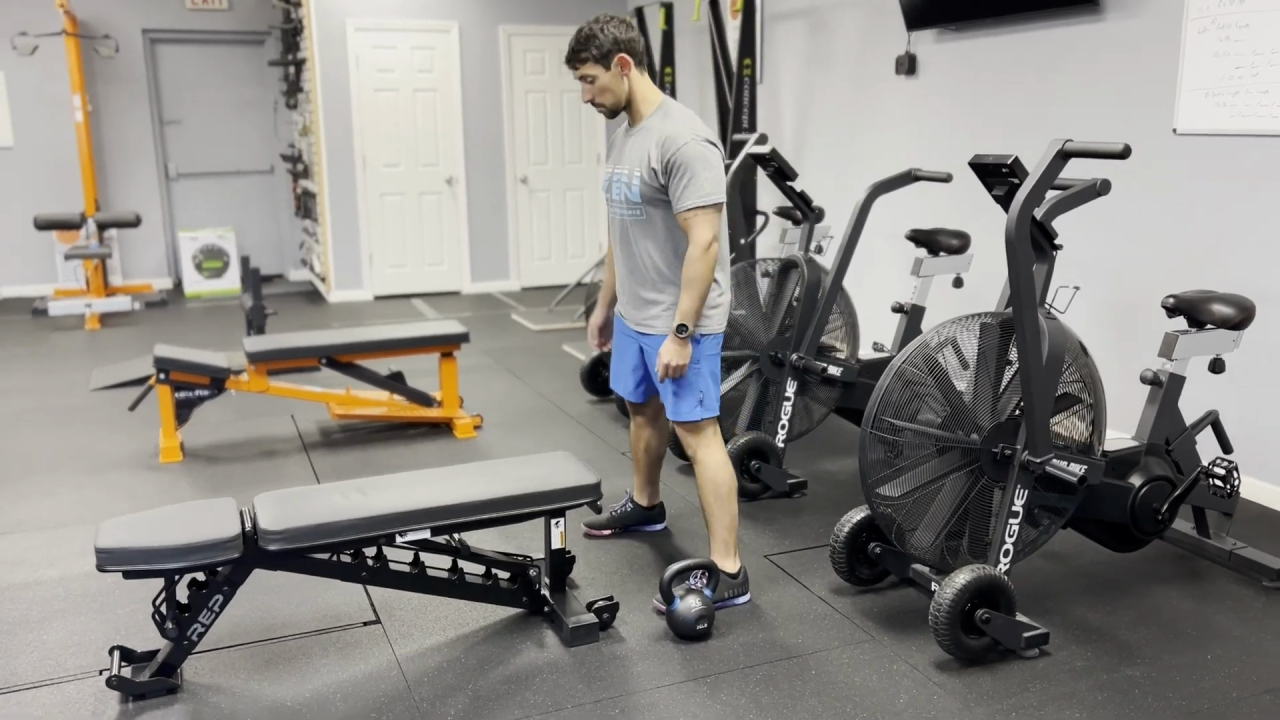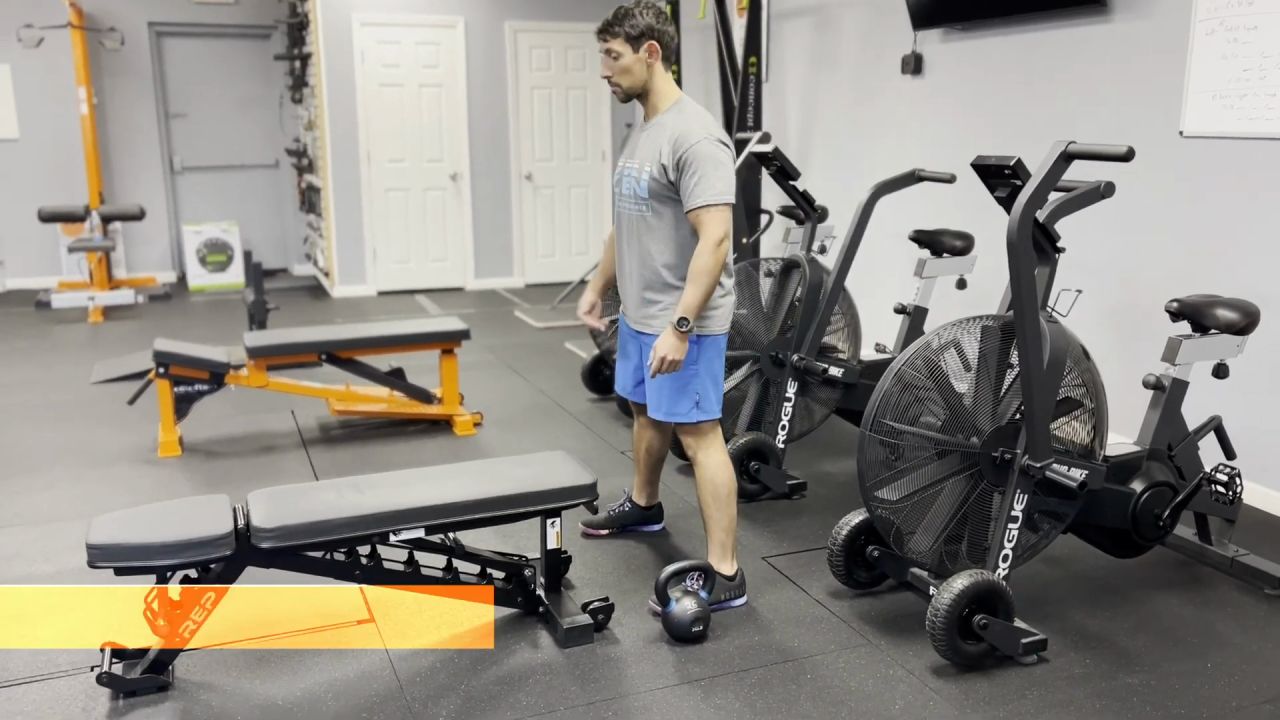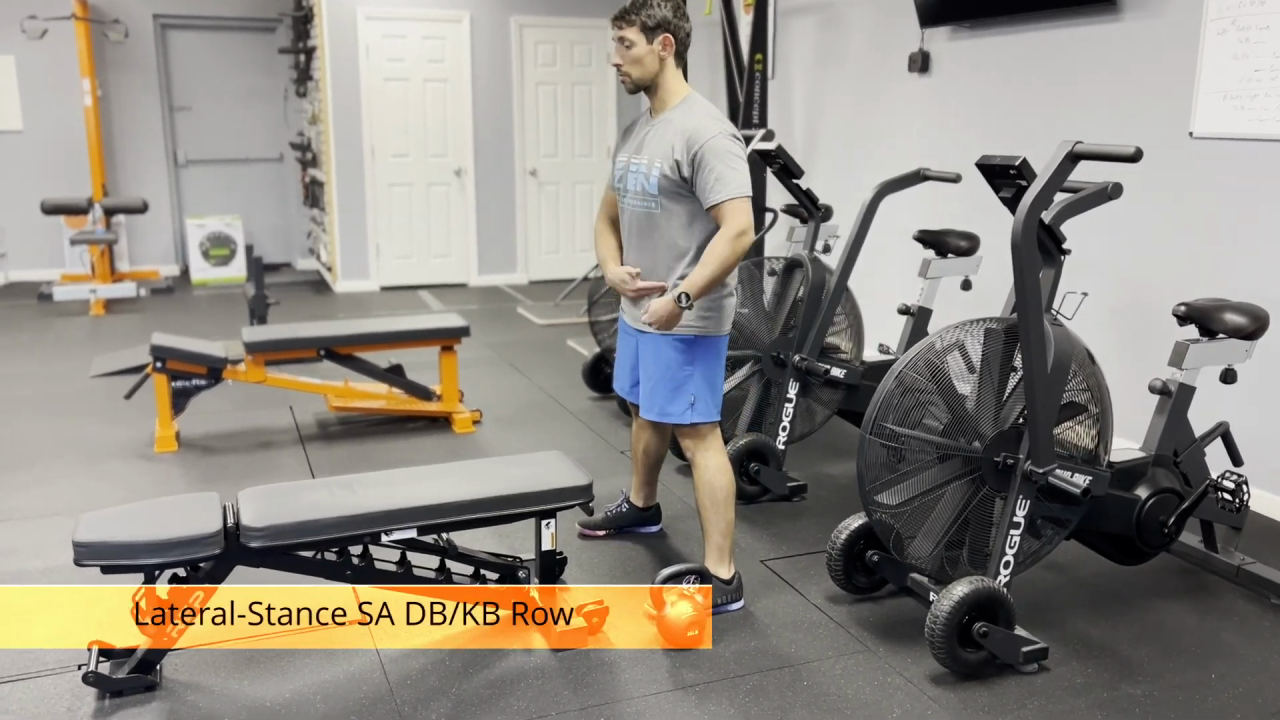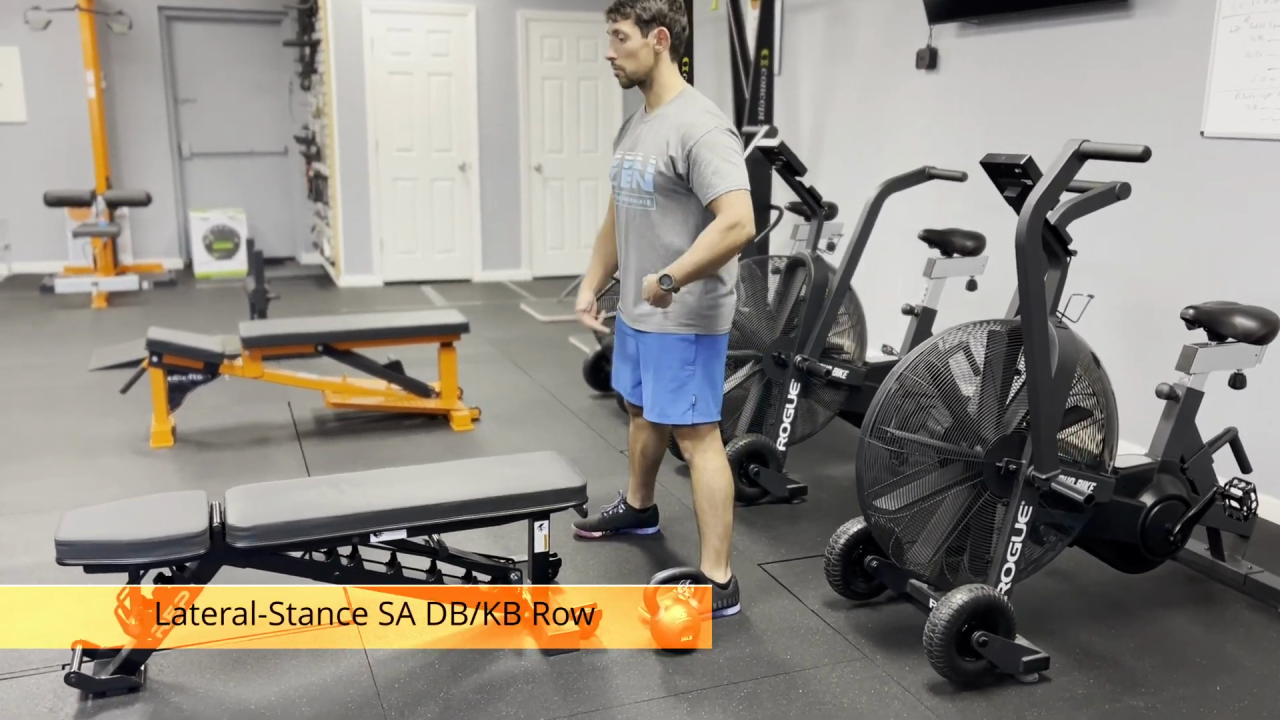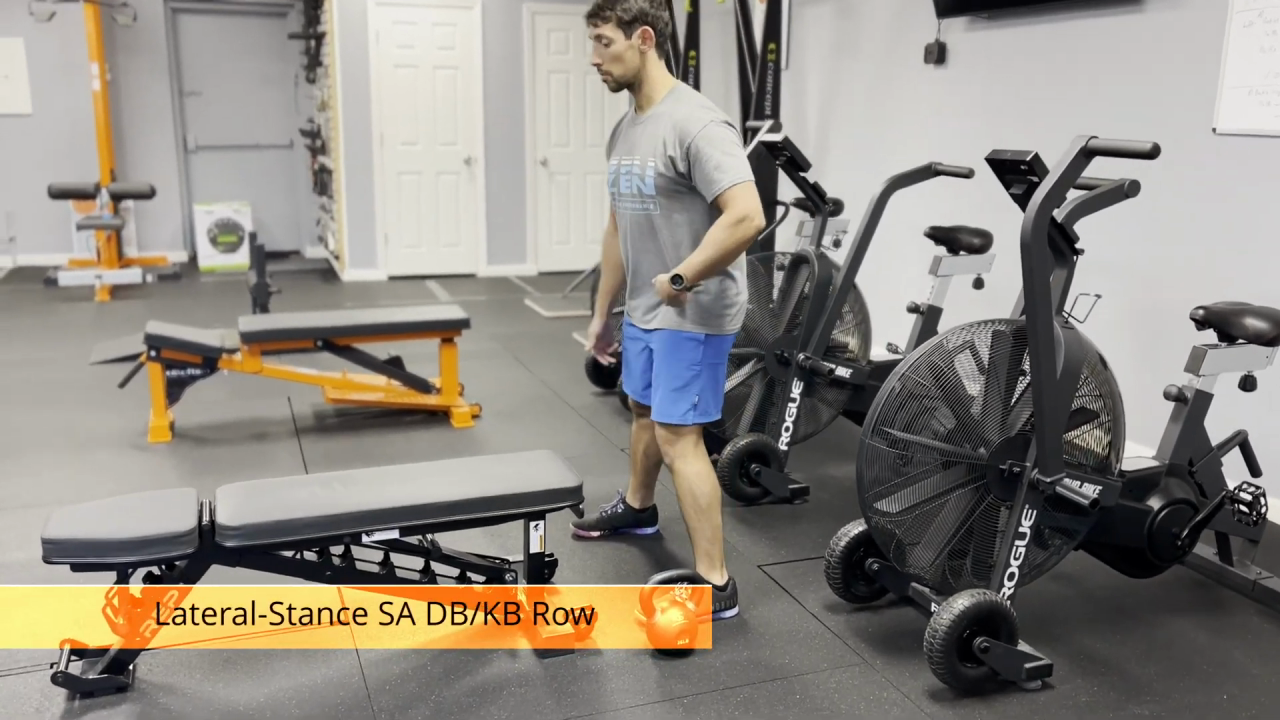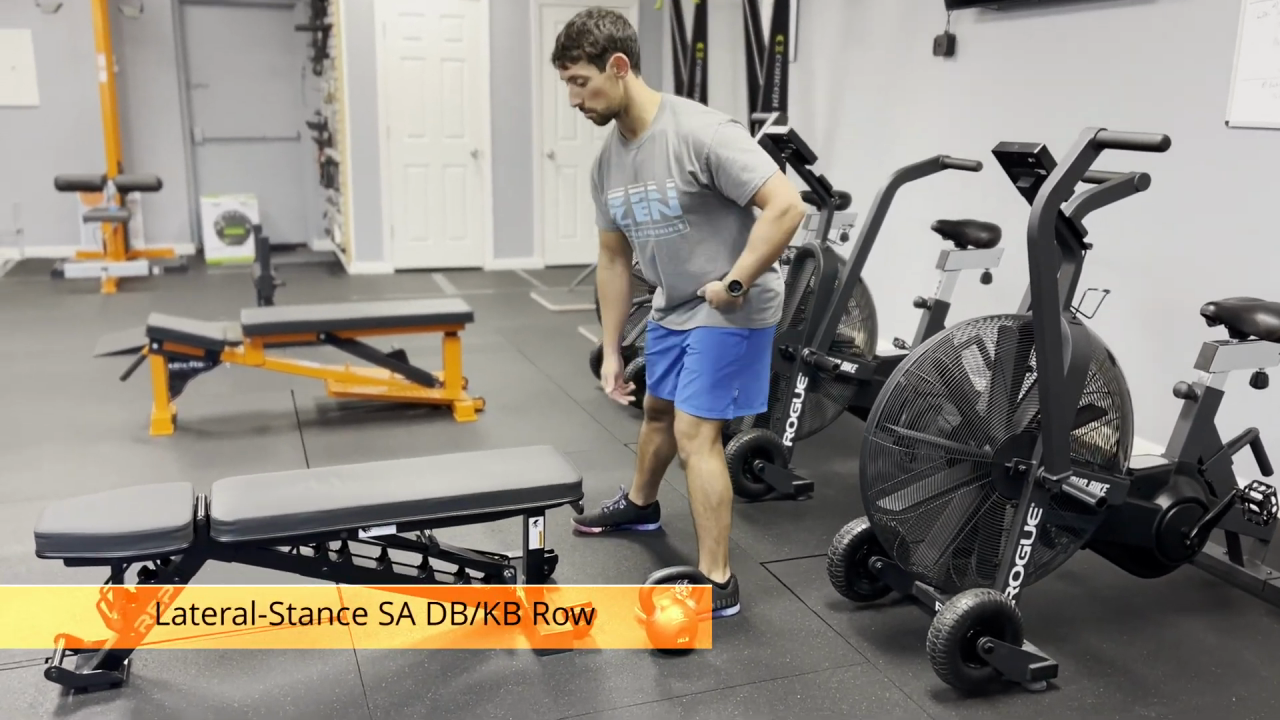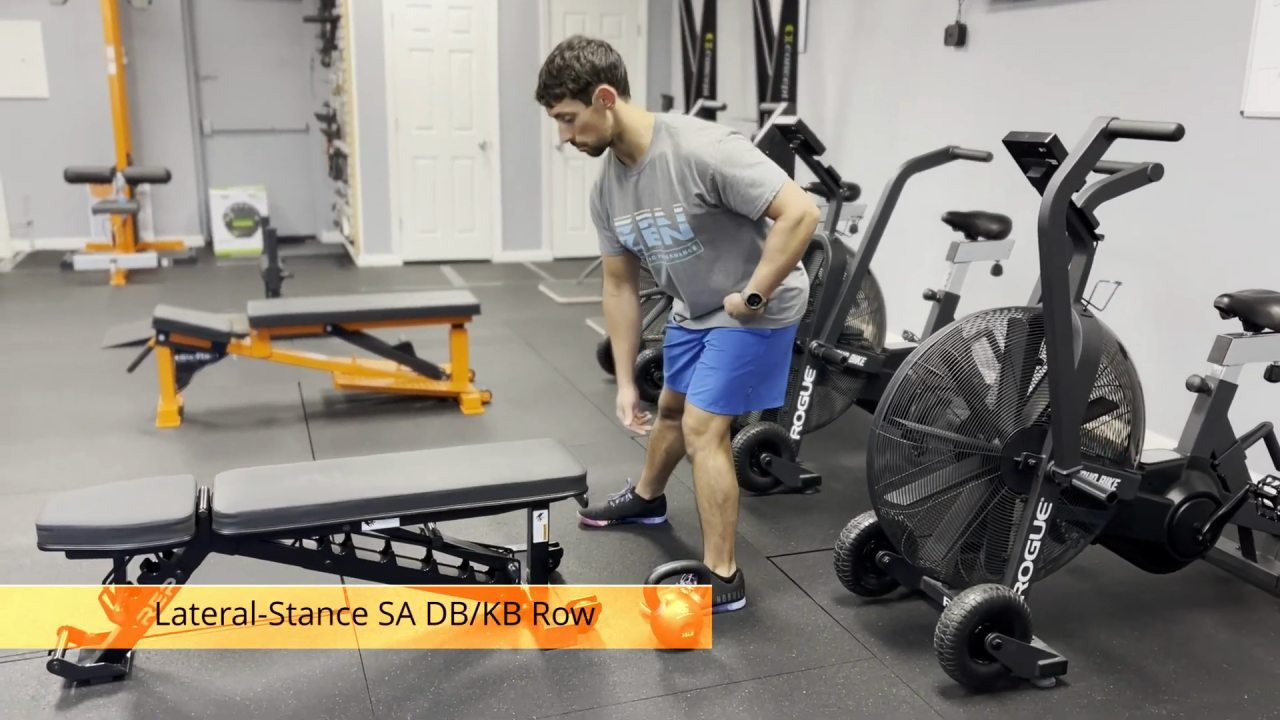
dt=0.4s
person 1, frame 1
left shoulder: (683, 139)
right shoulder: (624, 134)
left elbow: (705, 241)
left wrist: (680, 333)
right wrist: (604, 304)
left hip: (680, 321)
right hip: (634, 314)
left knee: (697, 432)
right knee: (643, 410)
left ankle: (727, 572)
right ankle: (645, 504)
person 1, frame 2
left shoulder: (694, 136)
right shoulder: (639, 133)
left elbow: (715, 239)
left wrist: (681, 326)
right wrist: (596, 286)
left hip: (683, 322)
right hip: (638, 314)
left knee: (699, 435)
right knee: (646, 411)
left ankle: (725, 574)
right ankle: (642, 505)
person 1, frame 3
left shoulder: (704, 132)
right shoulder: (634, 132)
left elbow: (739, 230)
right elbow: (608, 215)
left wrist: (682, 301)
right wrist: (613, 268)
left hip: (686, 321)
right hip: (638, 311)
left knee: (697, 436)
right knee: (645, 412)
left ankle: (720, 578)
right ankle: (640, 506)
person 1, frame 4
left shoulder: (699, 126)
right shoulder: (633, 127)
left elbow: (737, 224)
left wrist: (669, 280)
right wrist: (591, 284)
left hip: (684, 318)
right hip: (638, 309)
left knee: (695, 436)
right knee: (642, 409)
left ankle: (717, 581)
right ankle: (638, 507)
person 1, frame 5
left shoulder: (695, 123)
right shoulder: (623, 131)
left elbow: (746, 217)
left wrist: (680, 279)
right wrist: (601, 313)
left hip: (694, 313)
right hip: (645, 308)
left knee: (676, 437)
right knee: (644, 410)
left ankle: (715, 585)
right ankle: (637, 506)
person 1, frame 6
left shoulder: (700, 133)
right shoulder: (608, 161)
left elbow: (786, 206)
right elbow: (613, 258)
left wrist: (734, 283)
right wrist: (611, 352)
left hip: (730, 312)
right hip: (674, 308)
left knee: (695, 435)
right knee: (658, 410)
left ankle: (717, 583)
right ankle: (639, 504)
person 1, frame 7
left shoulder: (702, 150)
right shoulder: (608, 188)
left elbow: (800, 214)
right elbow: (620, 285)
left wrist: (753, 295)
right wrist: (625, 383)
left hip: (754, 311)
right hip: (695, 310)
left knee: (702, 429)
right knee: (671, 409)
left ankle: (722, 579)
right ankle: (645, 498)
